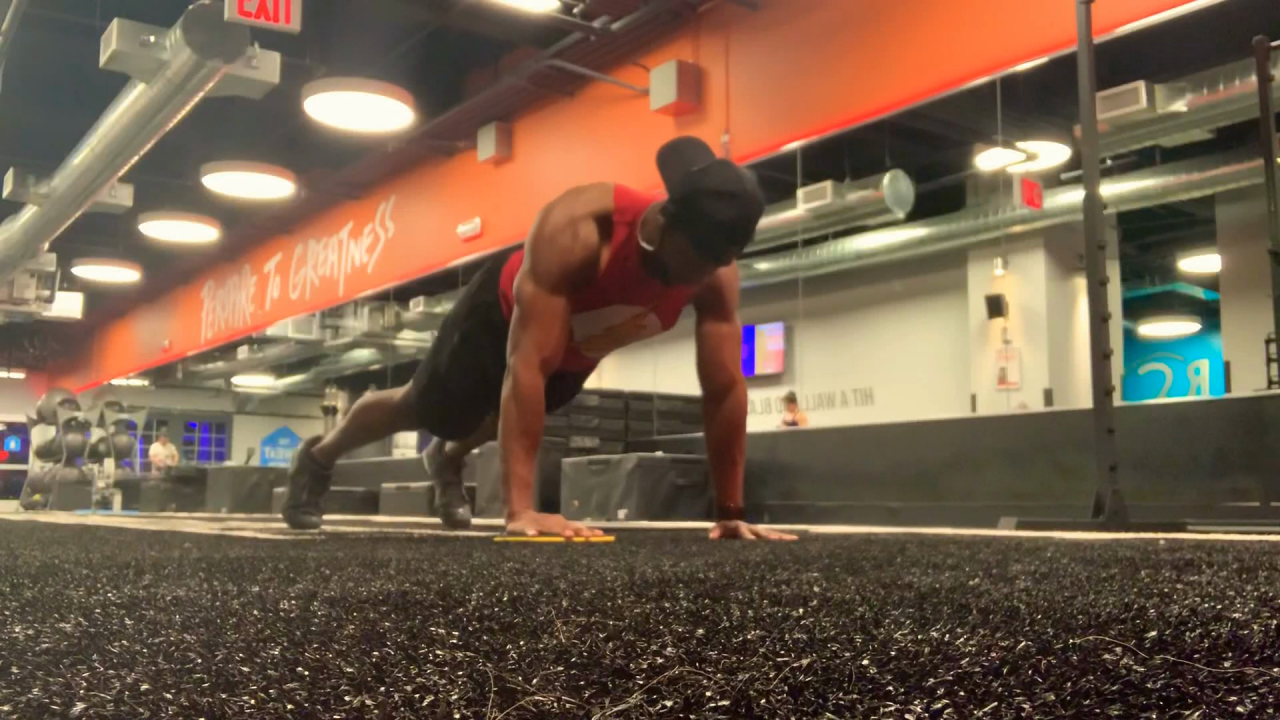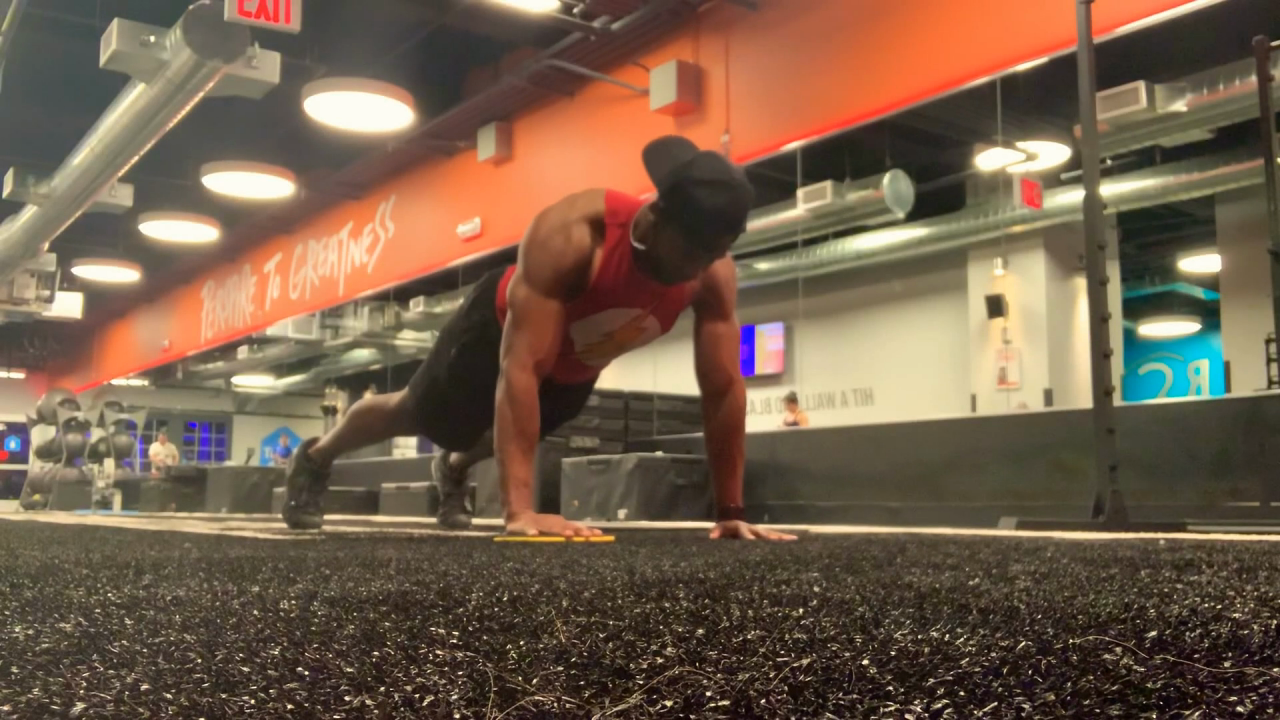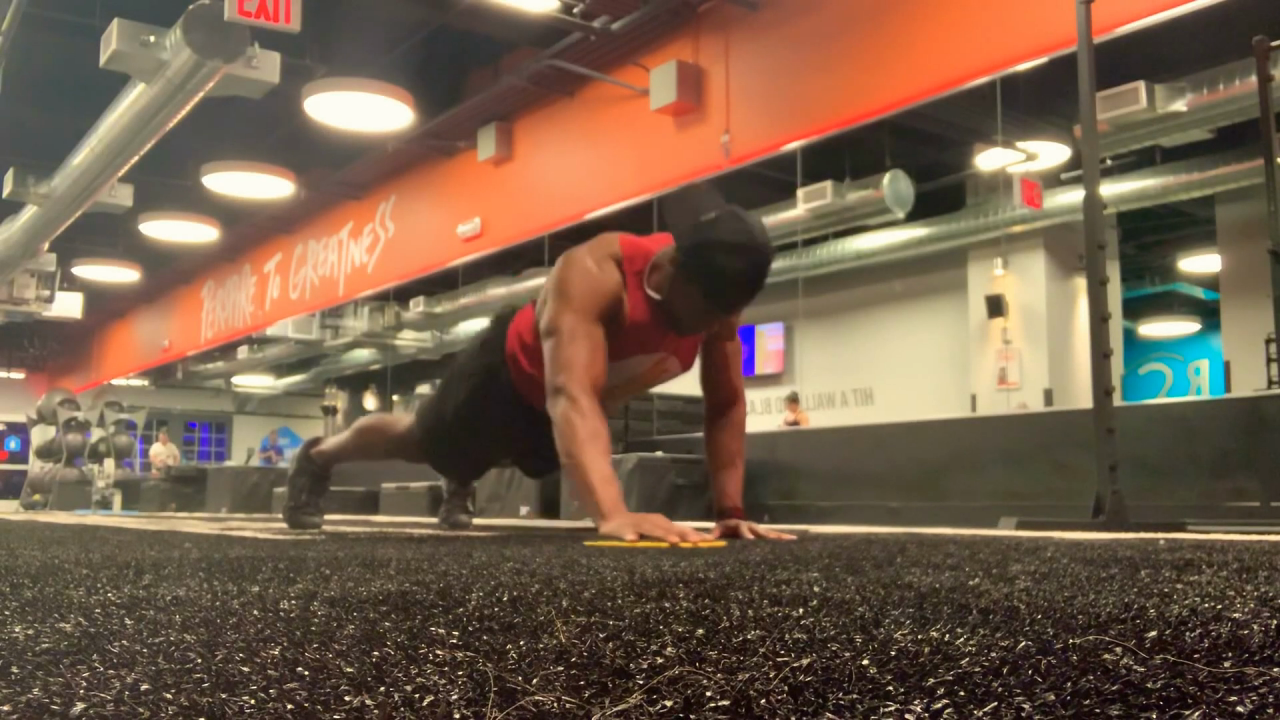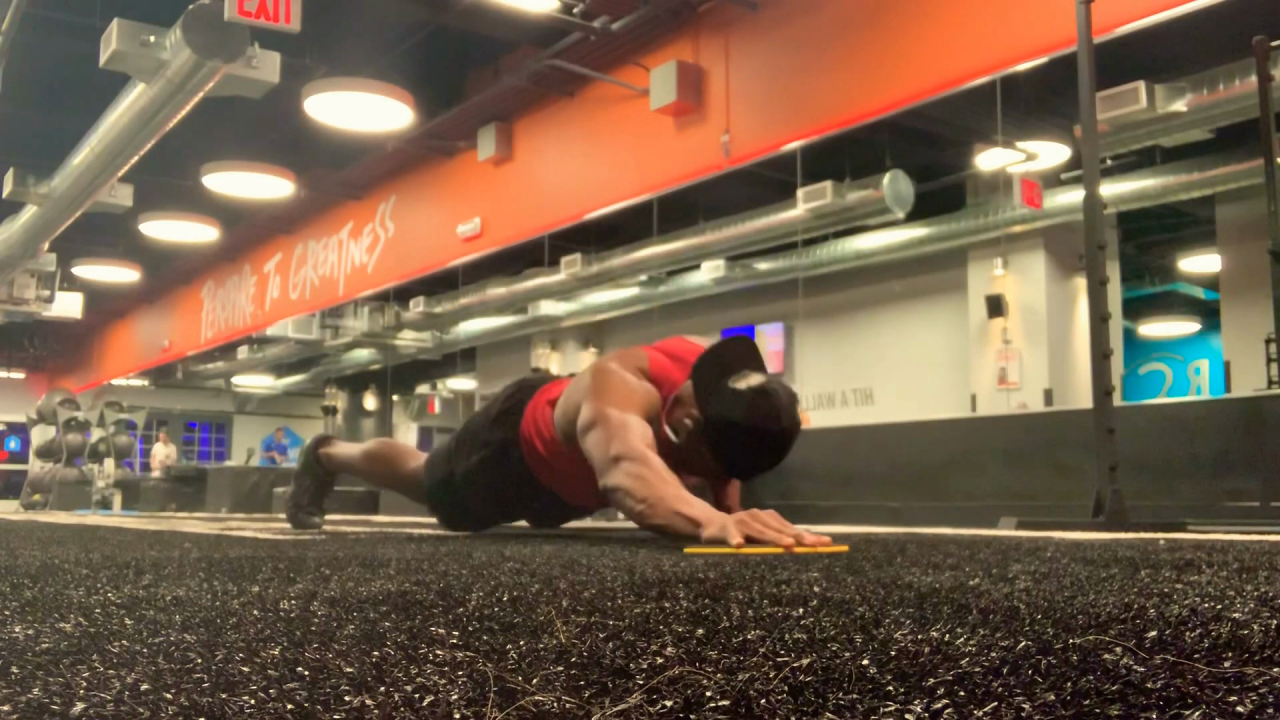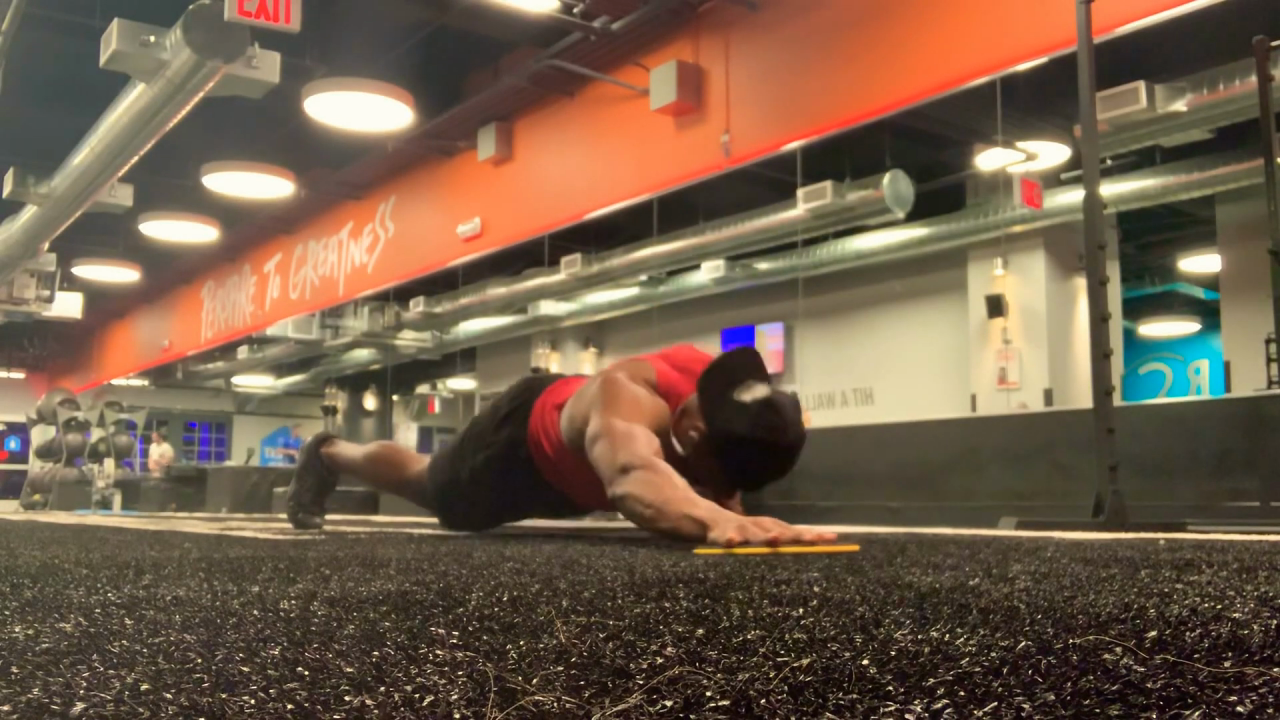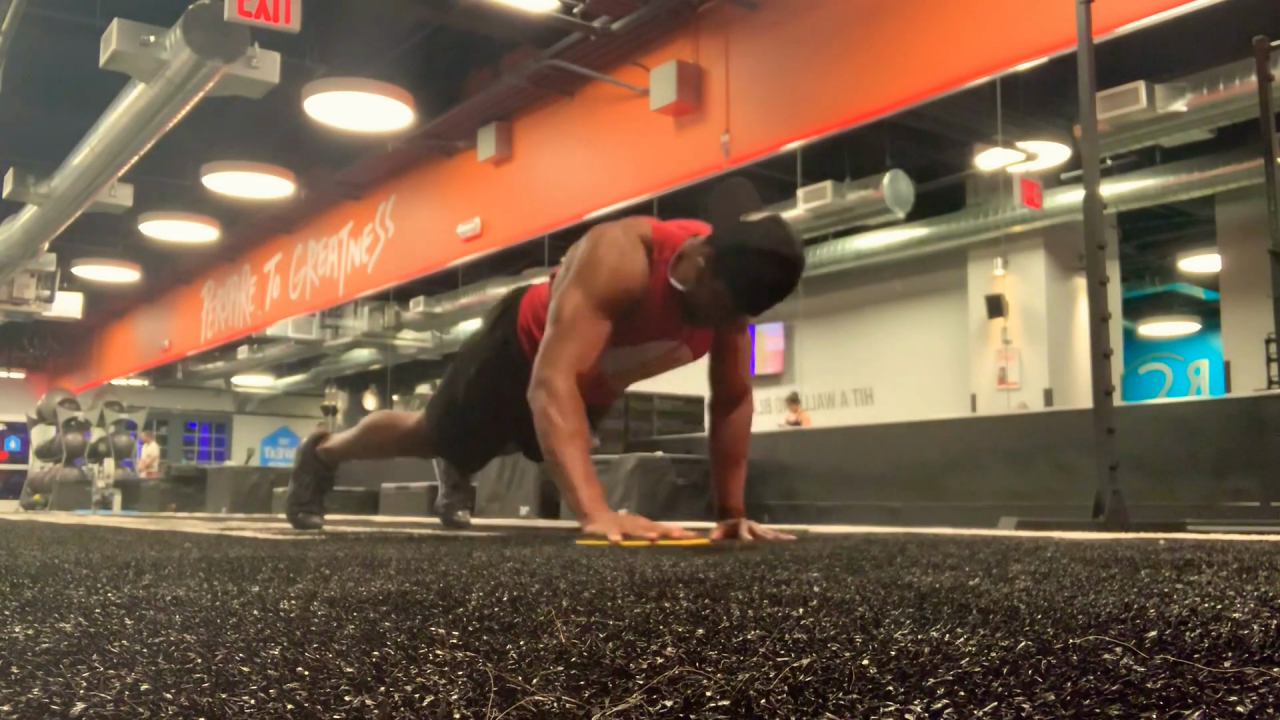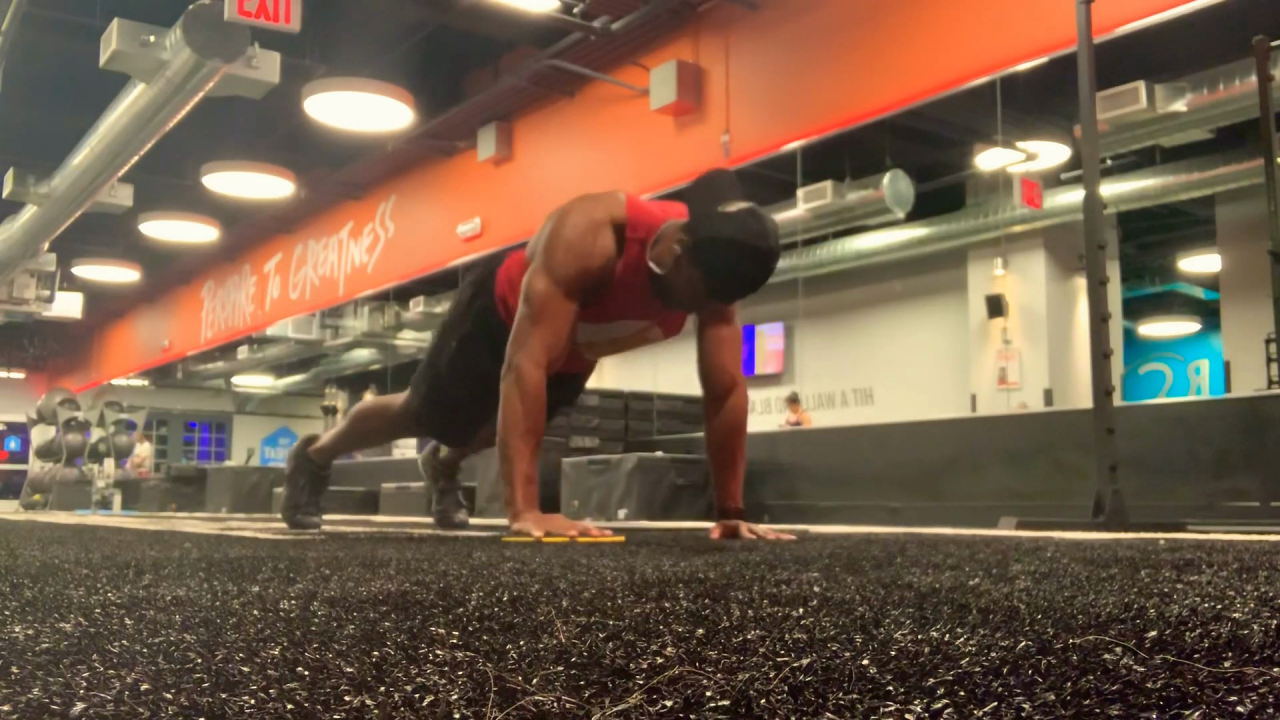
dt=0.7s
person 1, frame 1
left shoulder: (714, 272)
right shoulder: (575, 229)
left elbow: (725, 387)
right elbow: (526, 366)
left wrist: (730, 512)
right wrist: (521, 508)
left hip: (579, 353)
right hip: (502, 317)
left knee: (511, 416)
right knee: (418, 408)
left ankle: (448, 458)
right ankle: (317, 457)
person 1, frame 2
left shoulder: (713, 273)
right shoulder: (570, 235)
left elbow: (724, 387)
right elbow: (520, 368)
left wrist: (729, 511)
right wrist: (519, 509)
left hip: (577, 369)
right hip: (498, 330)
left knee: (515, 430)
right knee: (413, 415)
left ankle: (453, 472)
right ankle: (315, 459)
person 1, frame 3
left shoulder: (714, 296)
right shoulder: (595, 276)
left elbow: (726, 403)
right elbow: (572, 395)
left wrist: (730, 512)
right wrist: (613, 514)
left hip: (588, 396)
right hip: (510, 375)
right knee: (418, 443)
left ankle: (460, 483)
right ankle: (317, 459)
person 1, frame 4
left shoulder: (724, 385)
right shoulder: (621, 389)
right elbow: (625, 470)
left wrist: (730, 512)
right wrist: (711, 520)
right hip: (521, 444)
right knee: (423, 479)
right ankle: (327, 456)
person 1, frame 5
left shoulder: (734, 390)
right shoulder: (629, 401)
right elbow: (634, 478)
left wrist: (728, 511)
right wrist: (721, 523)
left hip: (573, 452)
right hip: (526, 439)
right knee: (425, 483)
right ankle: (328, 454)
person 1, frame 6
left shoulder: (730, 280)
right shoulder: (620, 258)
left elbow: (733, 400)
right elbow: (552, 383)
left wrist: (731, 512)
right wrist: (593, 510)
left hip: (596, 380)
right hip: (518, 350)
right knee: (428, 433)
left ankle: (454, 474)
right ankle: (322, 455)
person 1, frame 7
left shoulder: (710, 264)
right shoulder: (590, 234)
left elbow: (726, 390)
right elbow: (525, 365)
left wrist: (731, 510)
right wrist: (524, 509)
left hip: (575, 354)
right hip: (498, 318)
left knee: (500, 427)
right knee: (419, 415)
left ankle: (443, 466)
right ankle: (313, 458)
